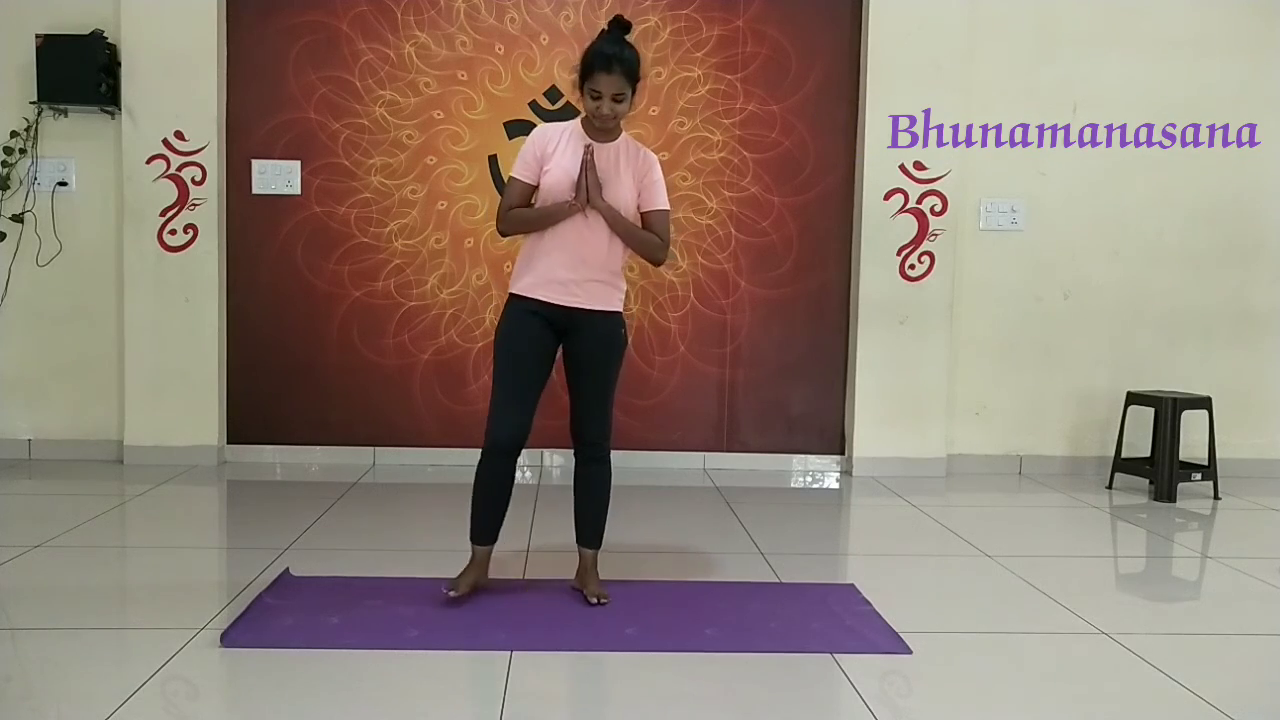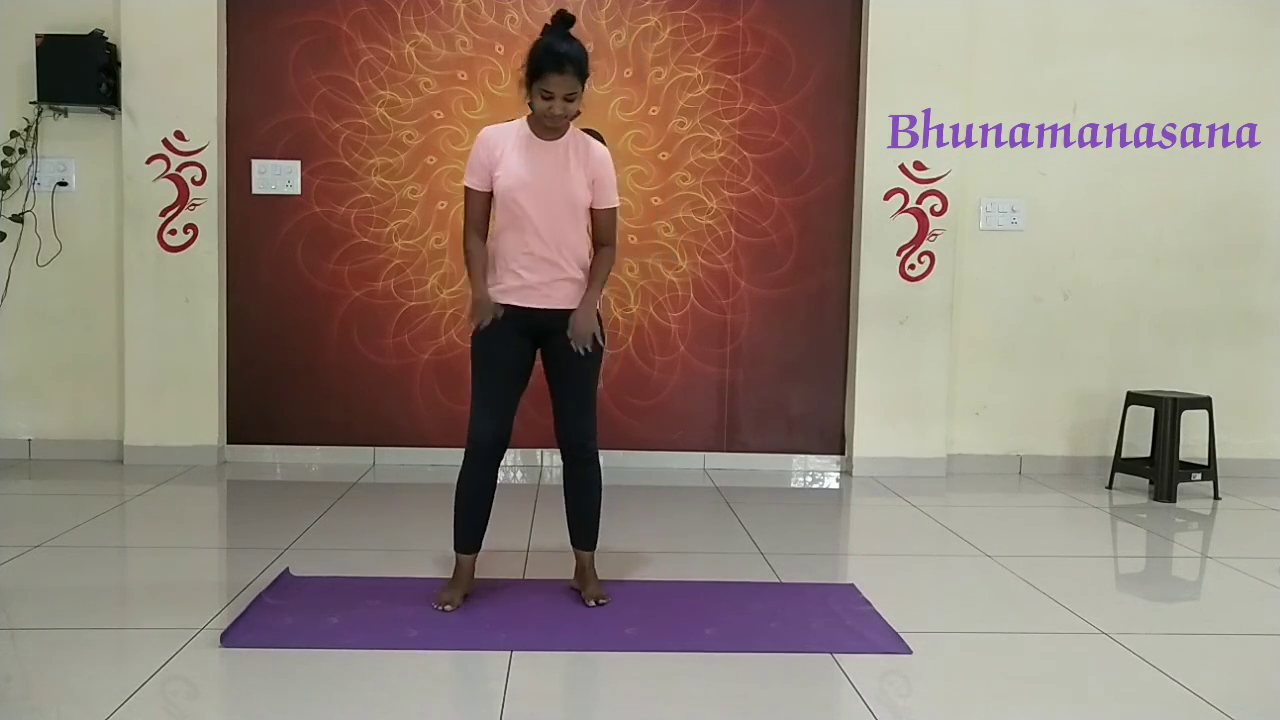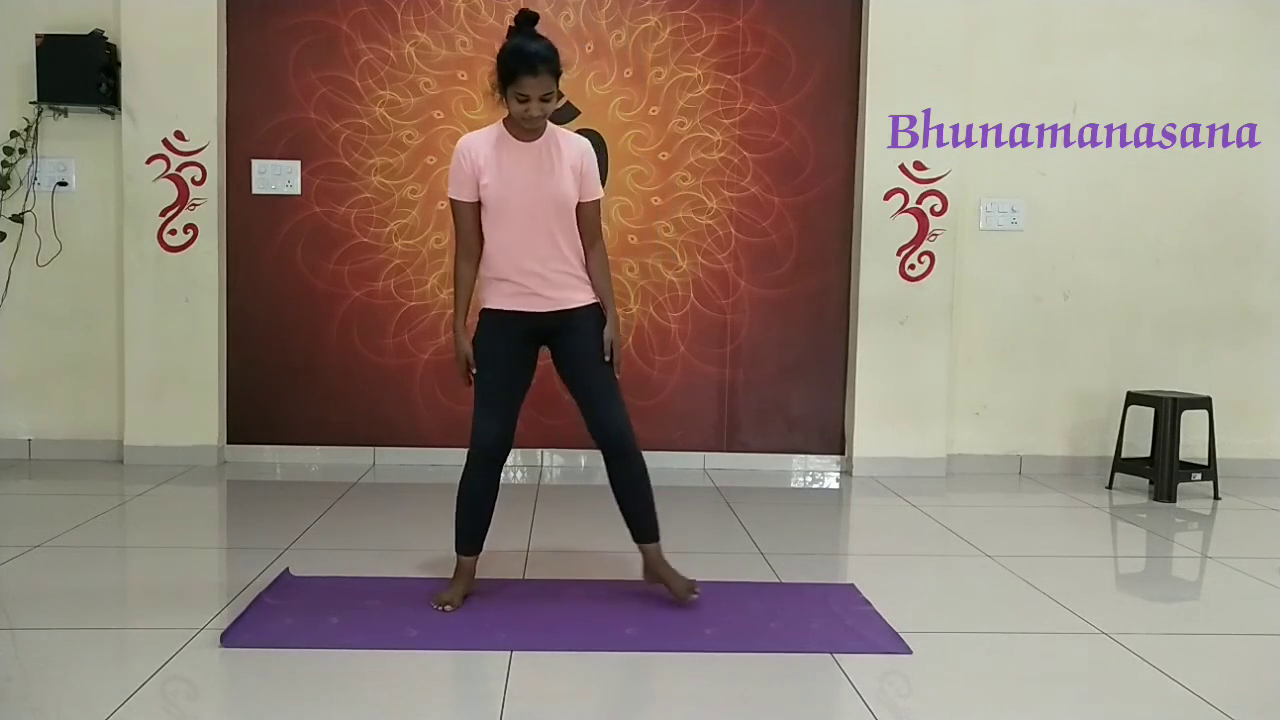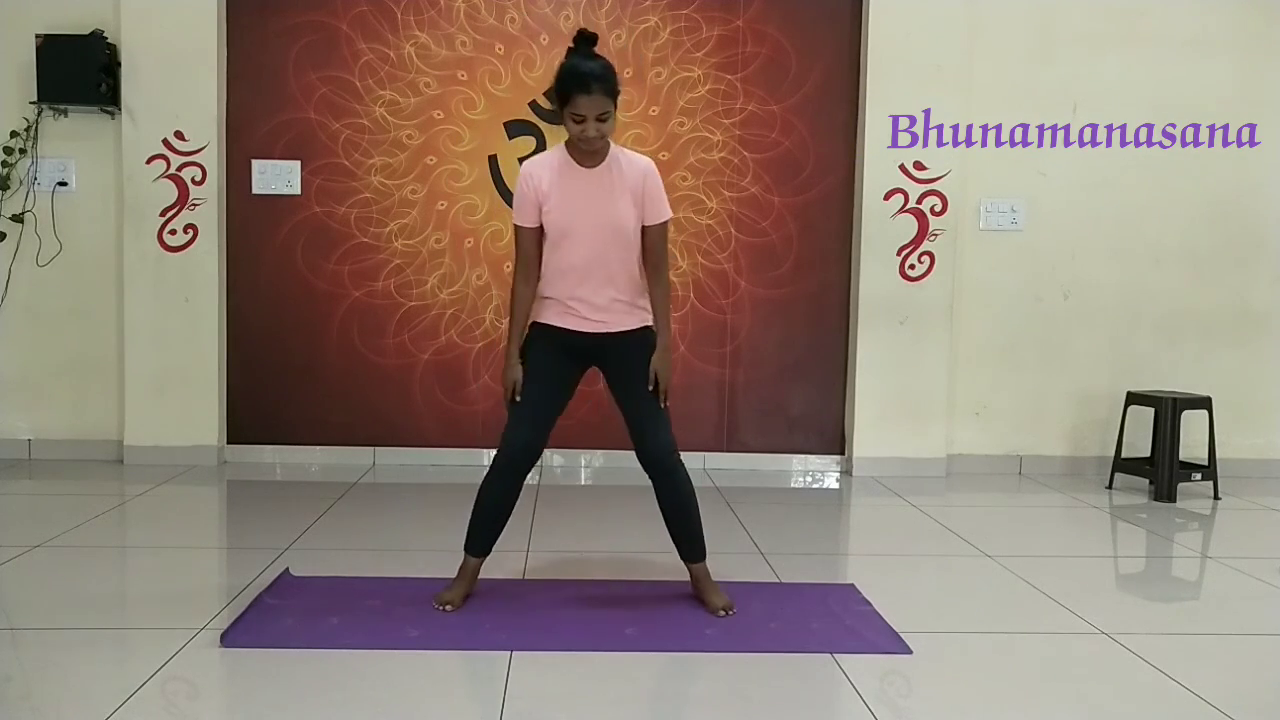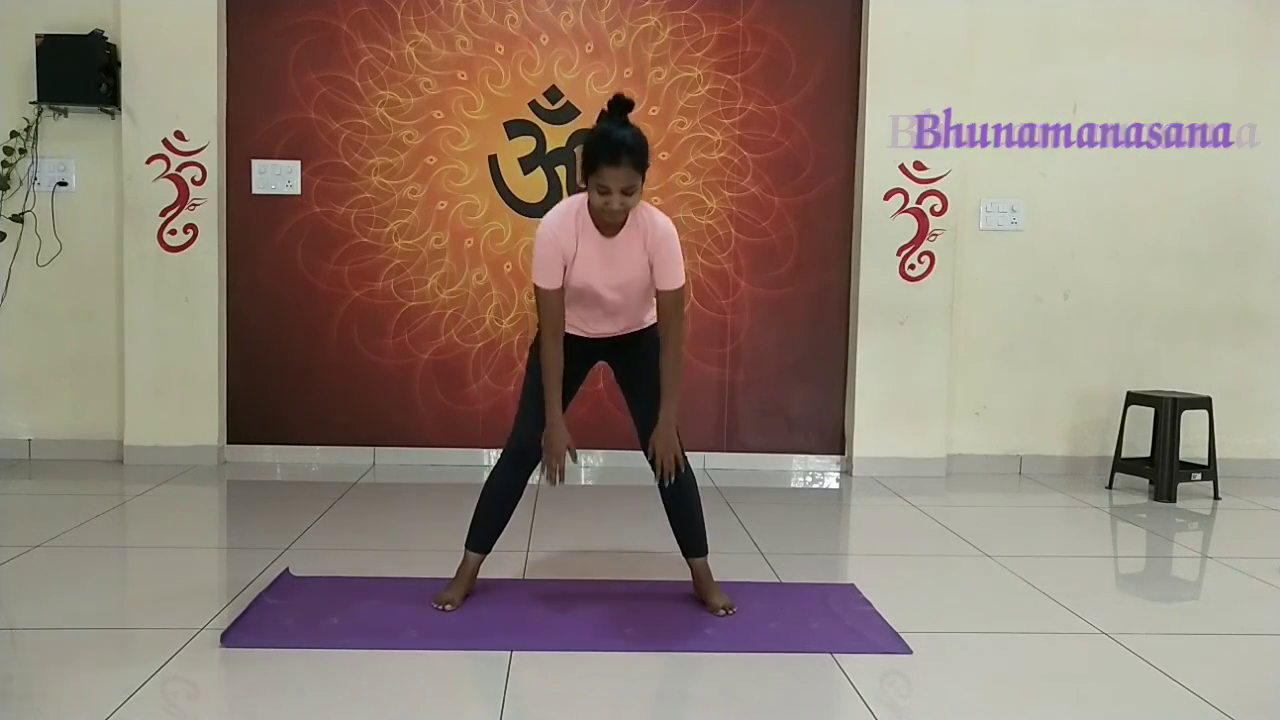
dt=0.3s
person 1, frame 1
left shoulder: (643, 162)
right shoulder: (545, 140)
left elbow: (659, 250)
right elbow: (506, 220)
left wrist: (603, 206)
right wrist: (571, 204)
left hip: (599, 317)
right hip: (531, 307)
left knee: (592, 441)
right knee: (504, 435)
left ankle: (588, 566)
right ankle: (480, 559)
person 1, frame 2
left shoulder: (596, 156)
right shoulder: (493, 143)
left elbow: (605, 245)
right elbow: (474, 232)
left wrist: (590, 306)
right wrist: (481, 295)
left hip: (572, 316)
right hip: (505, 314)
left knee: (578, 443)
right knee: (485, 441)
left ankle: (585, 565)
right ankle: (464, 570)
person 1, frame 3
left shoulder: (577, 151)
right shoulder: (473, 151)
left elbow: (593, 242)
right elbow: (468, 248)
left wrist: (612, 317)
right wrist: (461, 328)
left hip: (575, 313)
right hip: (504, 317)
left knee: (616, 434)
right knee: (488, 445)
left ankle: (653, 559)
right ankle: (465, 571)
person 1, frame 4
left shoulder: (640, 174)
right shoulder: (536, 175)
left elbow: (657, 267)
right elbow: (526, 271)
left wrist: (664, 344)
right wrist: (513, 352)
left hip: (630, 335)
right hip: (555, 335)
left knee: (659, 453)
right knee: (516, 452)
left ankle: (701, 577)
right ankle: (467, 573)
person 1, frame 5
left shoulder: (659, 231)
right shoulder: (556, 228)
left elbow: (671, 331)
right elbow: (550, 328)
left wrist: (667, 418)
right wrist: (554, 419)
left hip: (636, 336)
right hip: (570, 337)
left knee: (666, 453)
right knee: (524, 445)
left ankle: (702, 575)
right ankle: (467, 571)
